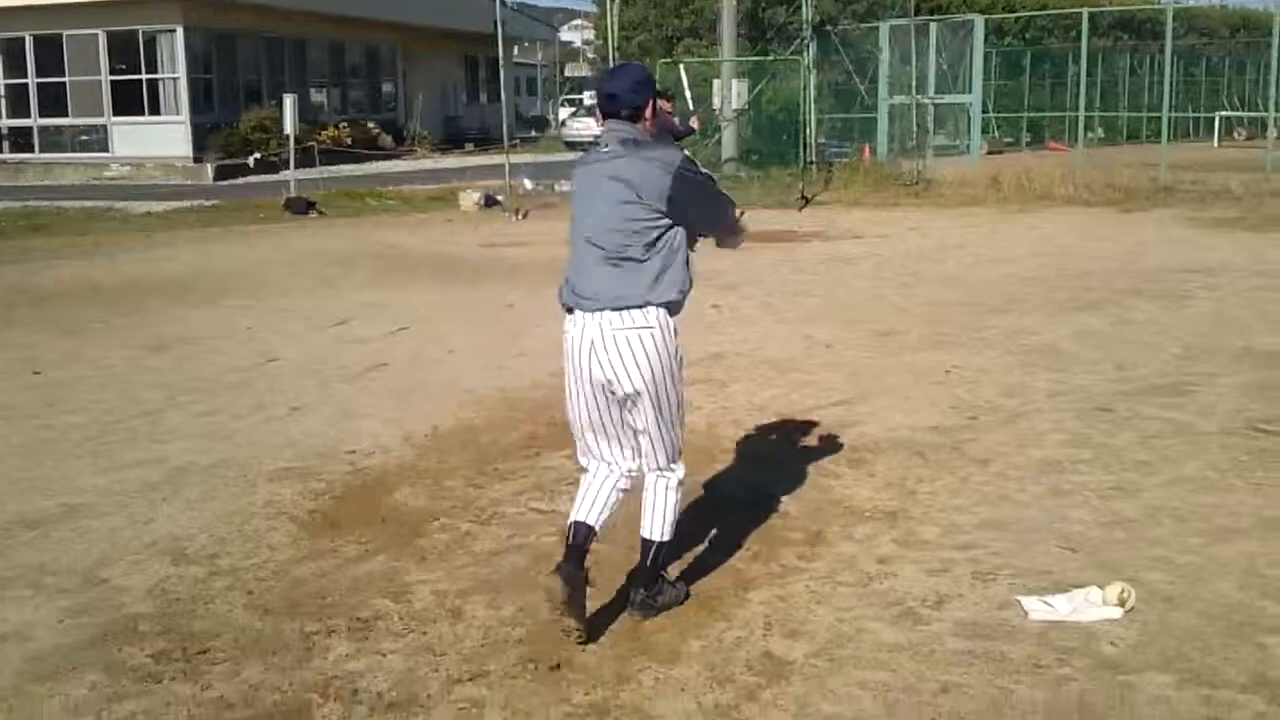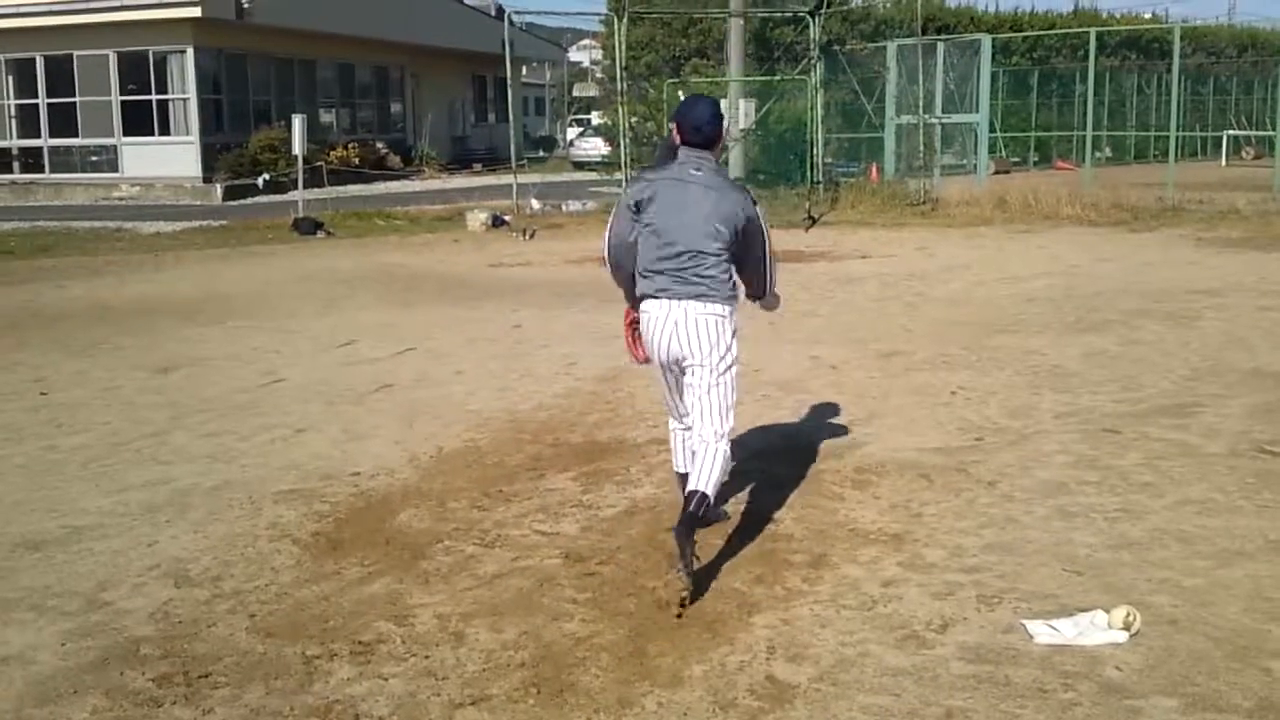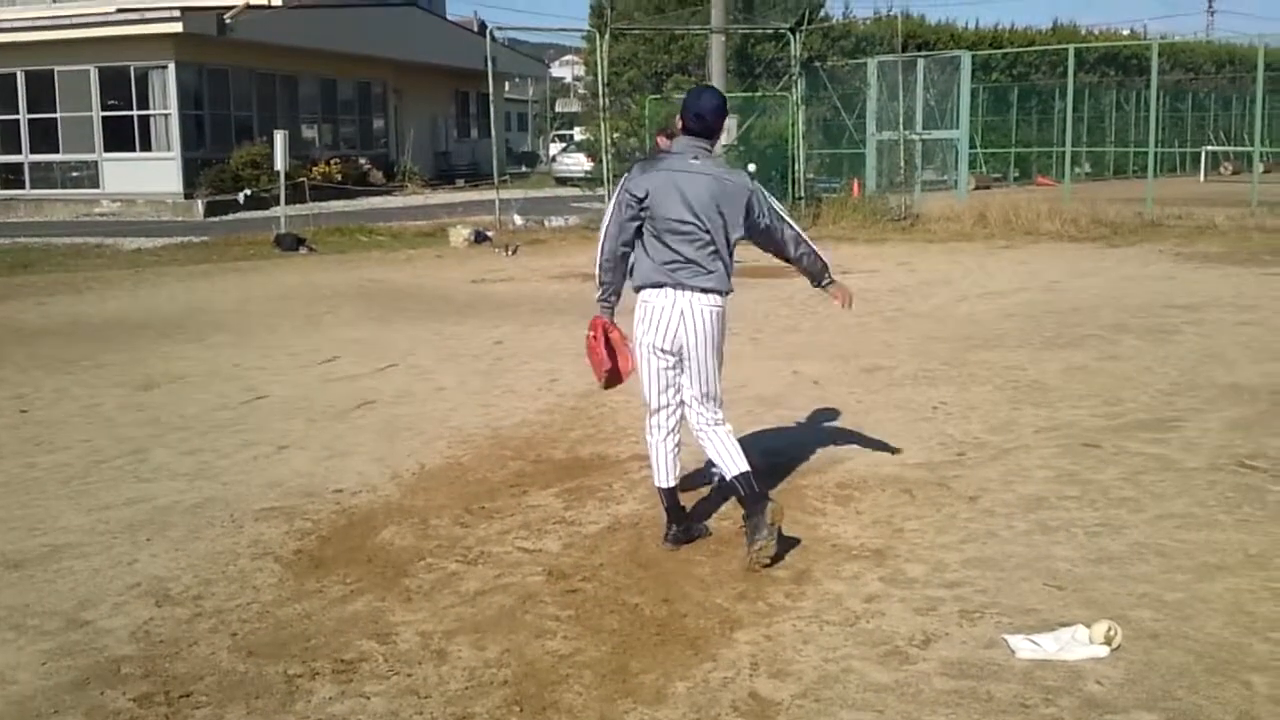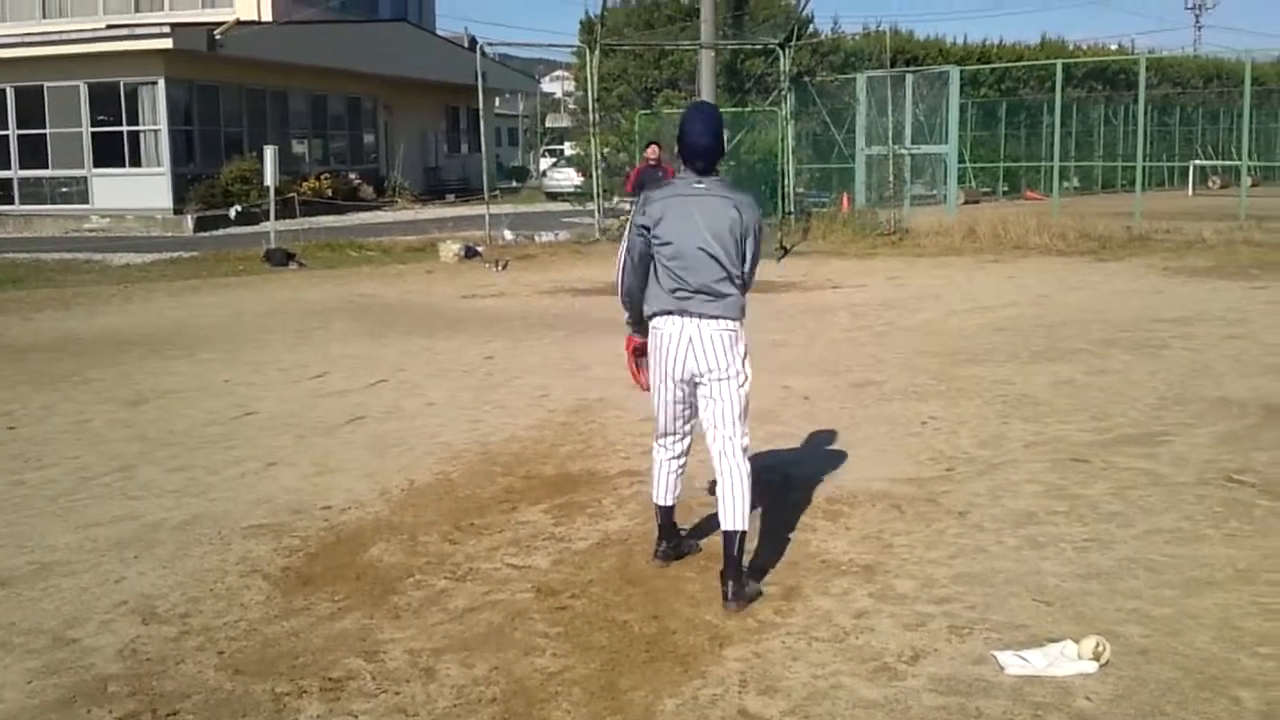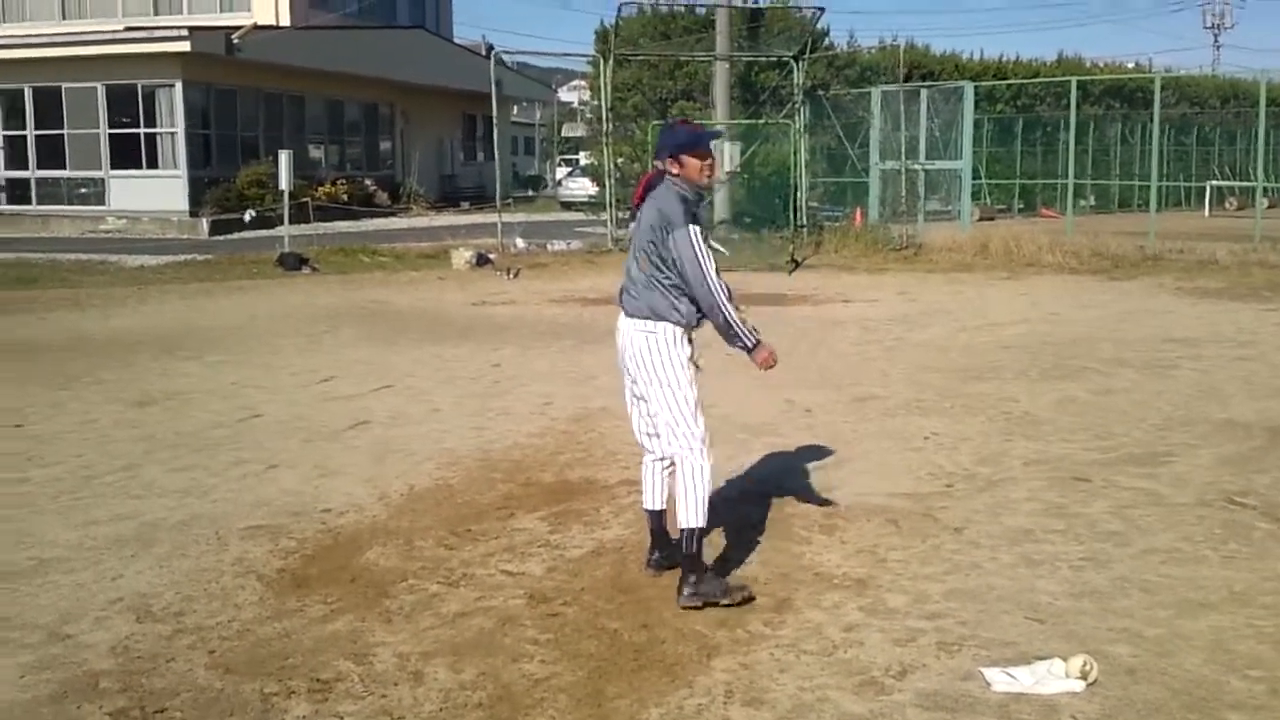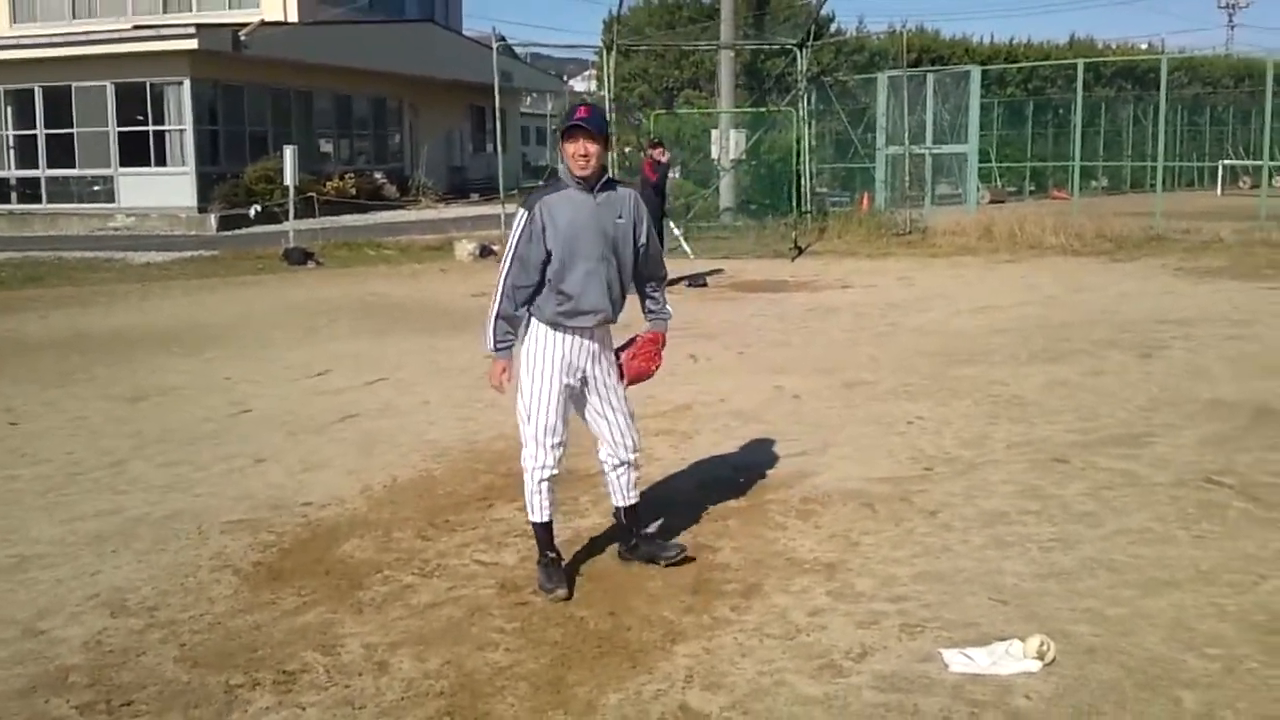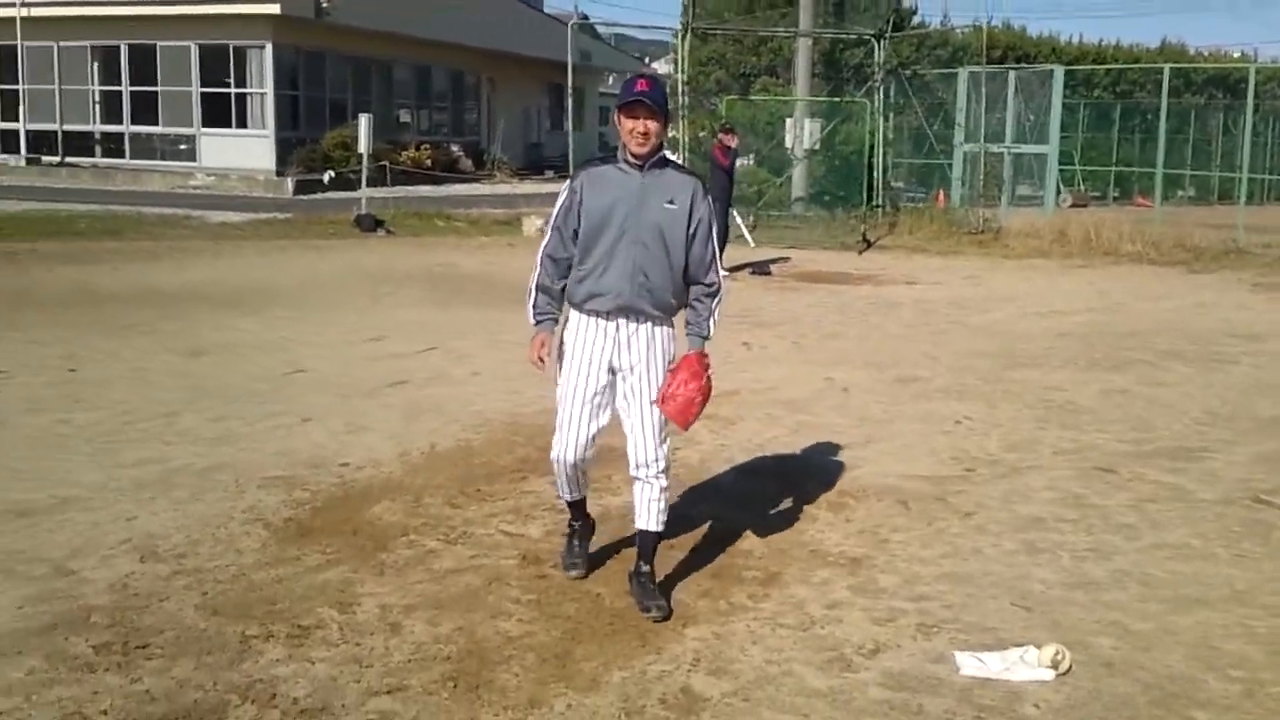
dt=0.7s
person 1, frame 1
left shoulder: (583, 170)
right shoulder: (669, 164)
right elbow: (715, 214)
right wrist: (732, 228)
left hip: (582, 331)
right hip: (643, 331)
left knee: (607, 464)
right knee: (663, 465)
left ankle: (572, 566)
right ankle: (648, 583)
person 1, frame 2
left shoulder: (645, 186)
right shoulder: (739, 197)
left elbow: (617, 252)
right elbow: (756, 259)
left wrist: (635, 297)
right wrist: (765, 293)
left hip: (663, 315)
right hip: (712, 317)
left knee: (683, 417)
right knee: (714, 434)
left ankle: (694, 503)
right ankle: (689, 529)
person 1, frame 3
left shoulder: (645, 174)
right shoulder: (735, 183)
left elbow: (614, 245)
right elbow: (784, 234)
left wrist: (605, 306)
right wrist: (824, 277)
left hip: (656, 306)
right hip: (707, 307)
left knee: (661, 418)
right knee: (706, 416)
left ankle: (675, 520)
right ankle: (755, 504)
person 1, frame 4
left shoulder: (651, 204)
right shoulder: (742, 207)
left elbow: (630, 276)
right elbow: (745, 277)
left wrist: (638, 326)
left hip: (666, 333)
right hip: (722, 336)
left knee: (669, 443)
right knee: (730, 453)
left ankle: (667, 539)
right ankle: (734, 577)
person 1, frame 5
left shoulder: (662, 204)
right shoulder: (680, 216)
right elbow: (707, 288)
right wrist: (751, 344)
left hip: (633, 333)
right hip: (661, 339)
left knee: (657, 449)
right knee: (692, 453)
left ankle: (661, 547)
right ankle: (695, 575)
person 1, frame 6
left shoulder: (628, 202)
right shoulder: (541, 206)
left elbow: (649, 268)
right elbow: (514, 280)
left wrist: (657, 321)
right wrist: (501, 348)
left hip: (598, 341)
right hip: (548, 342)
left knee: (620, 445)
right knee: (542, 456)
left ankle: (634, 537)
right ankle: (548, 557)
person 1, frame 7
left shoulder: (687, 189)
right shoulder: (588, 180)
left elbow: (704, 273)
right elbow: (555, 254)
left wrist: (698, 342)
right wrist: (543, 320)
left hip: (650, 336)
right hip: (588, 330)
left knee: (650, 460)
right knee: (569, 449)
left ankle: (644, 570)
right ankle: (579, 525)
